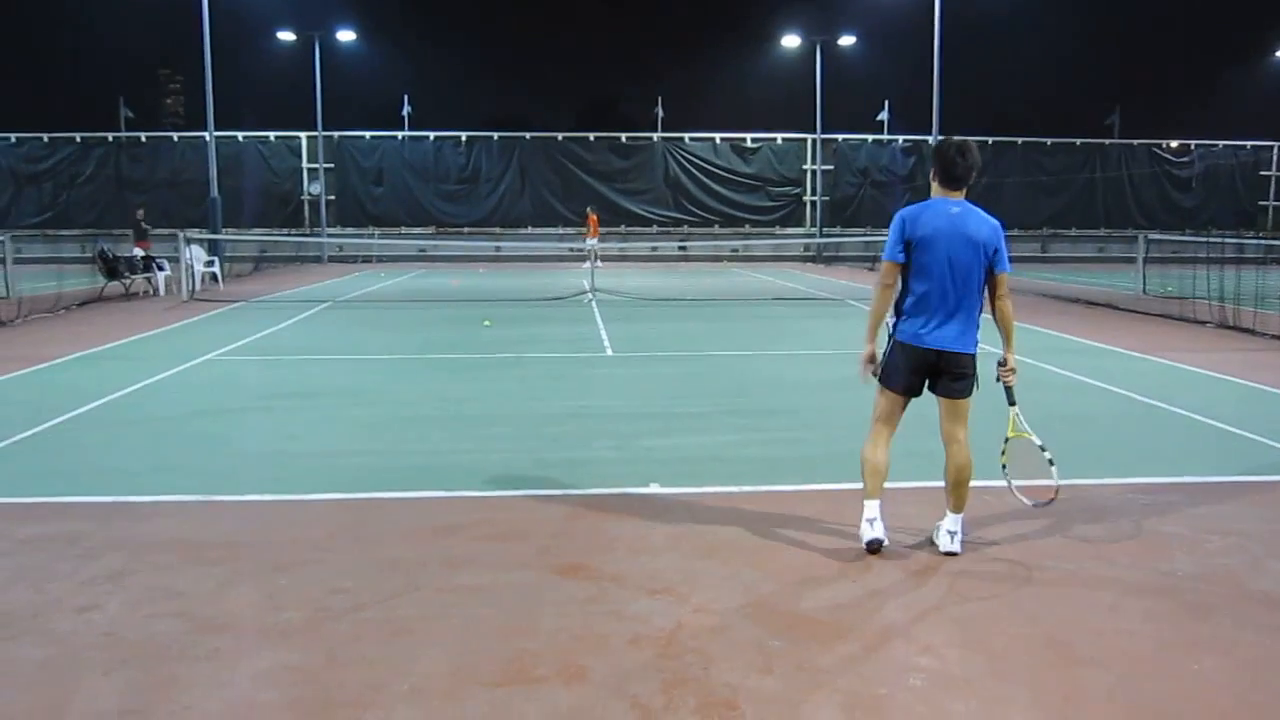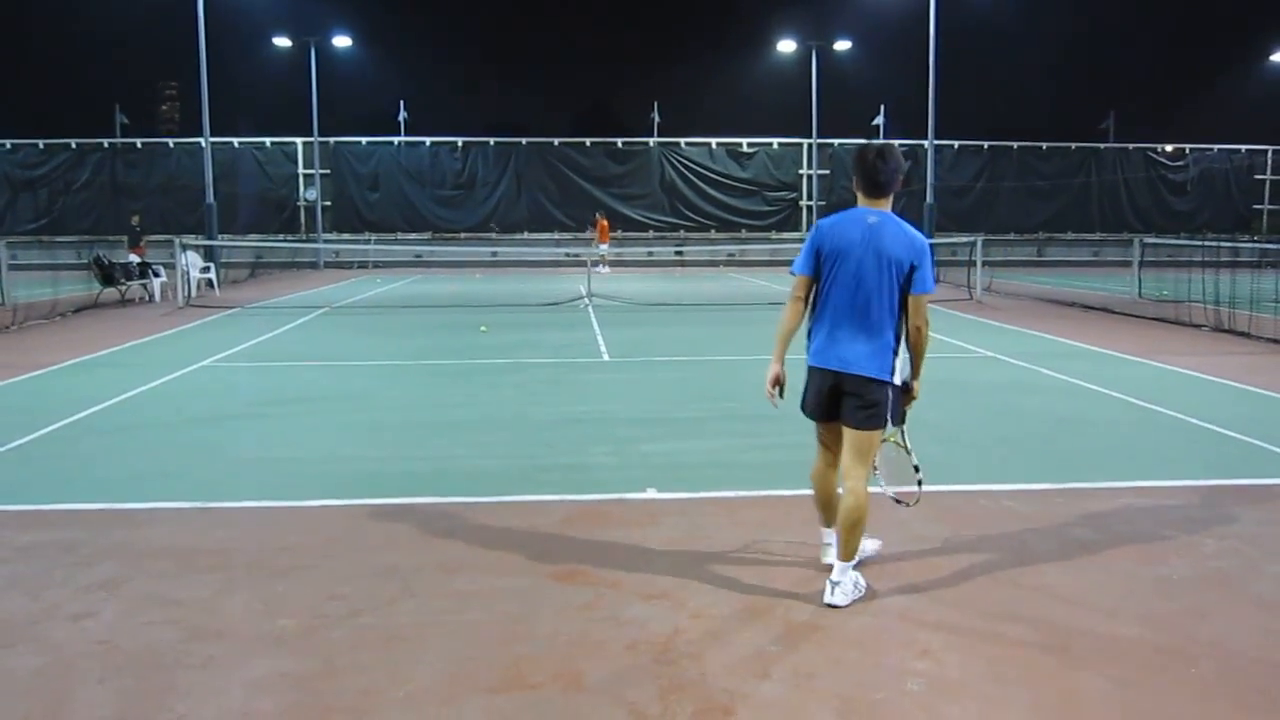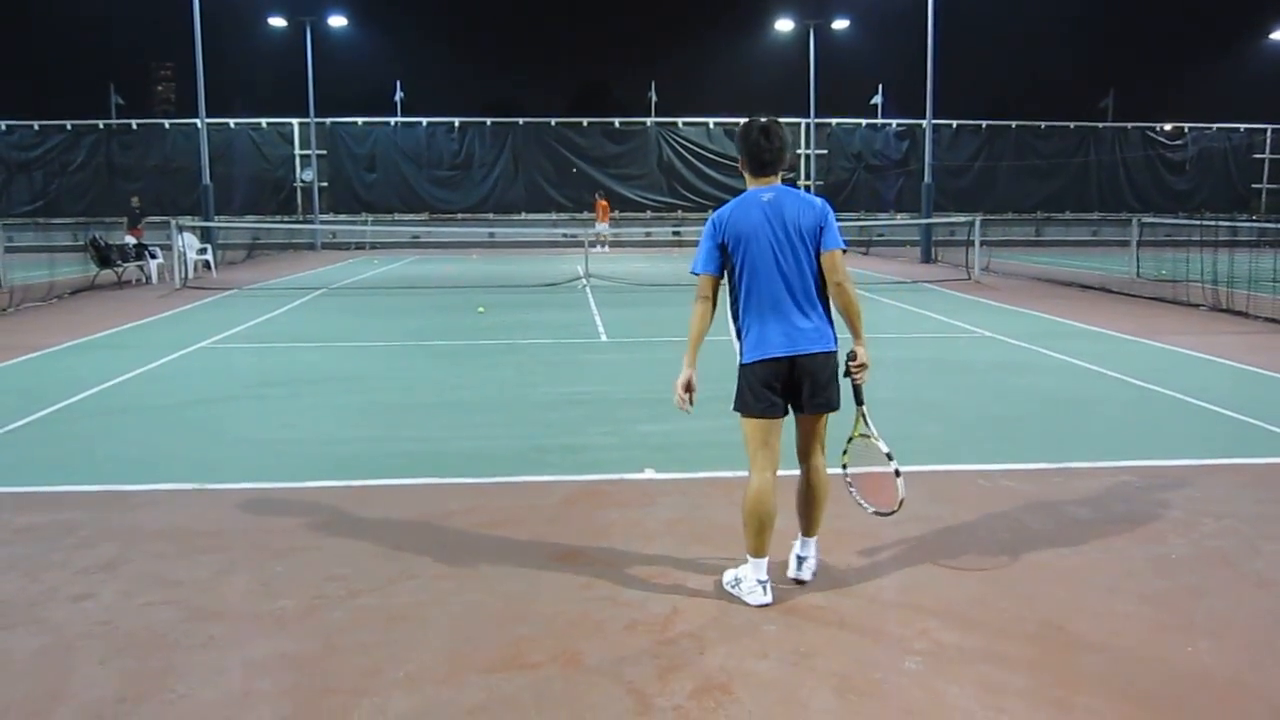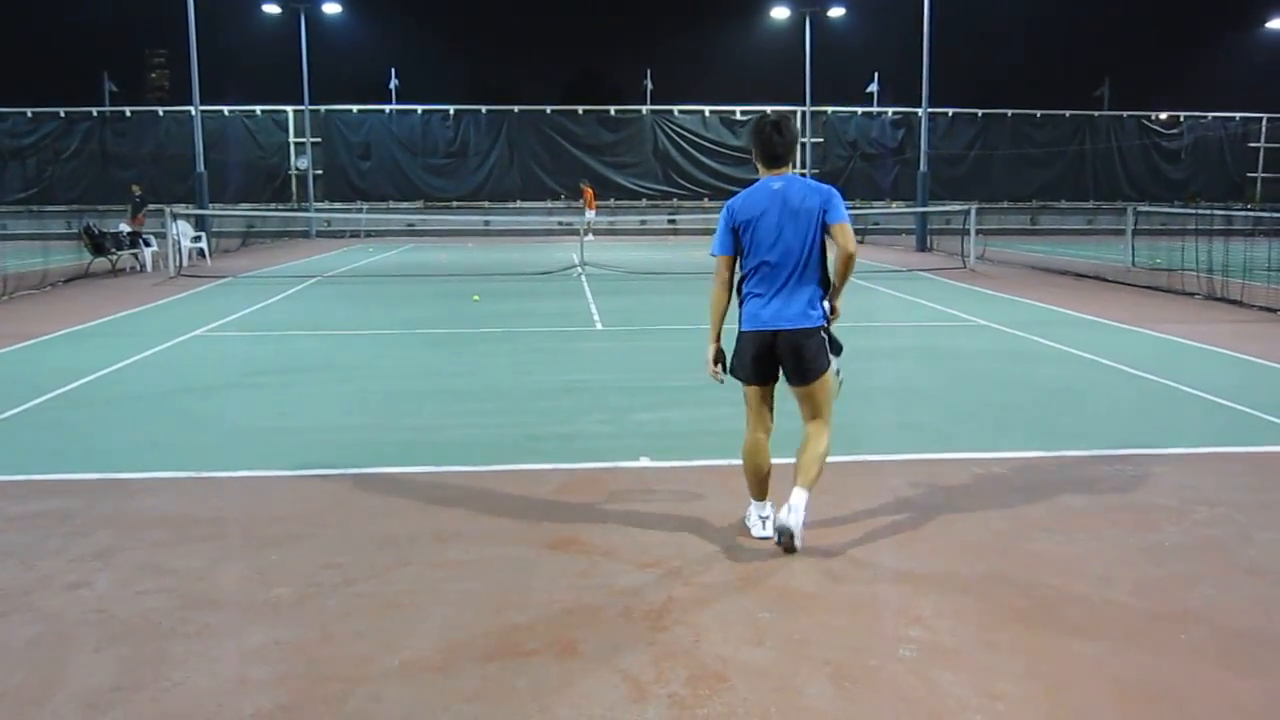
dt=1s
person 1, frame 1
left shoulder: (908, 219)
right shoulder: (990, 228)
left elbow: (888, 283)
right elbow: (1000, 296)
left wrist: (870, 340)
right wrist: (1009, 349)
left hip: (909, 342)
right hip: (959, 348)
left knee: (881, 431)
right knee: (956, 439)
left ankle: (872, 518)
right ankle: (952, 529)
person 1, frame 2
left shoulder: (825, 230)
right shoulder: (914, 243)
left elbow: (797, 300)
right elbow: (917, 323)
left wrist: (777, 359)
right wrist: (915, 377)
left hip: (823, 364)
right hip: (874, 372)
left knee: (827, 456)
right knee: (855, 475)
left ankle: (833, 539)
right ankle: (841, 578)
person 1, frame 3
left shoulder: (723, 220)
right shoulder: (816, 209)
left elbow: (704, 299)
right elbow: (838, 281)
left wrist: (688, 365)
right wrist: (859, 340)
left hip: (760, 357)
right hip: (817, 352)
left knee: (763, 467)
right knee: (813, 459)
left ankle: (756, 576)
right ankle: (805, 554)
person 1, frame 4
left shoulder: (737, 207)
right shoulder: (822, 196)
left elbow: (722, 280)
right elbow: (848, 249)
left wrist: (714, 340)
right wrist: (833, 296)
left hip: (754, 329)
right hip: (806, 327)
left knee: (758, 427)
right knee: (818, 423)
left ankle: (760, 513)
right ankle: (795, 505)
